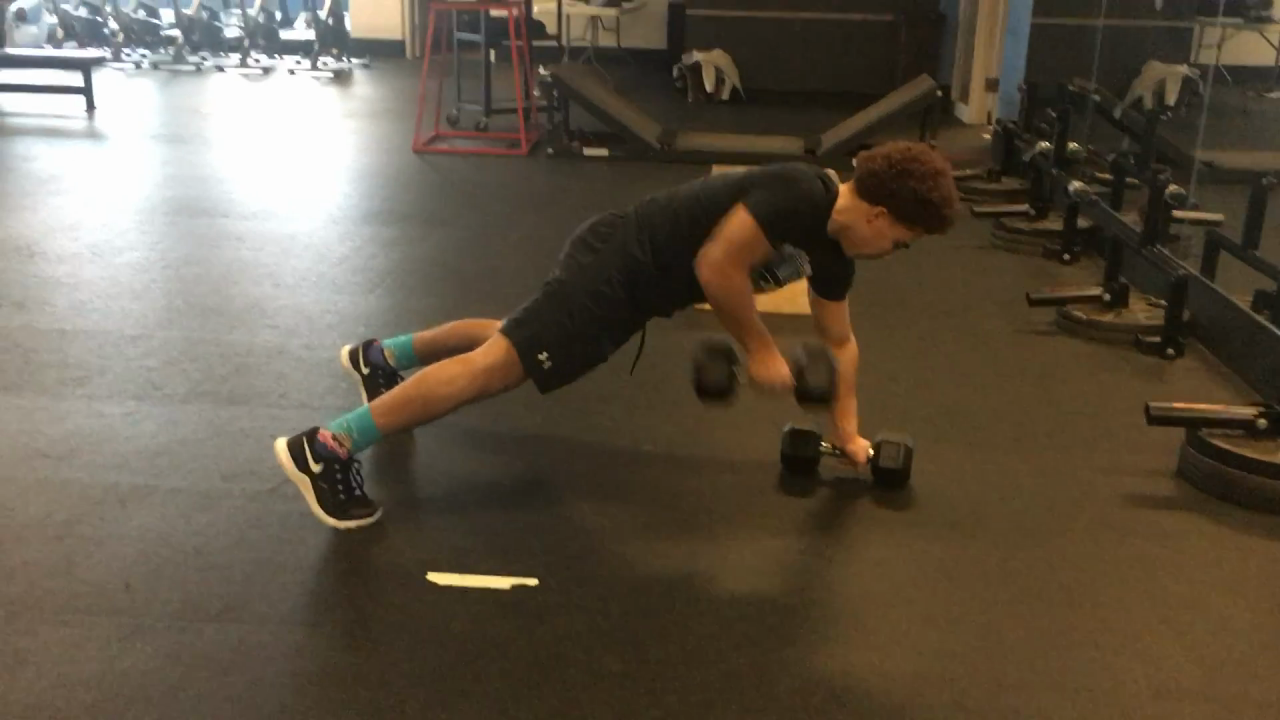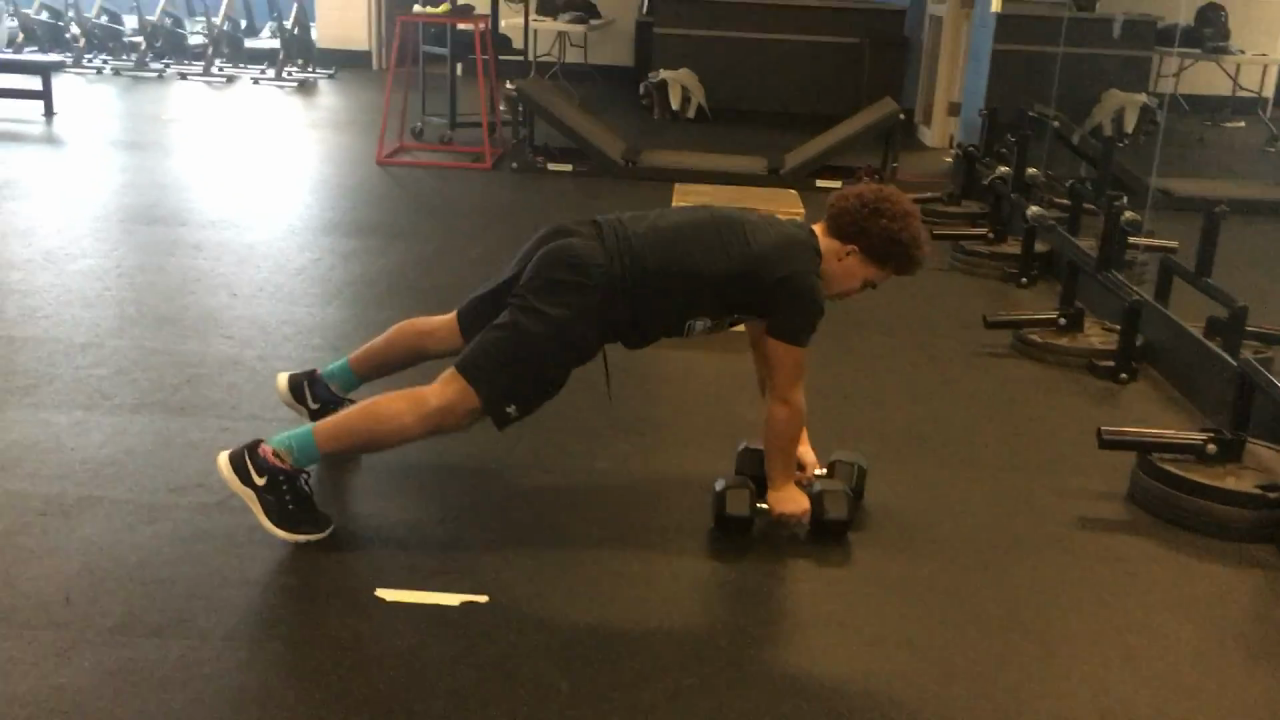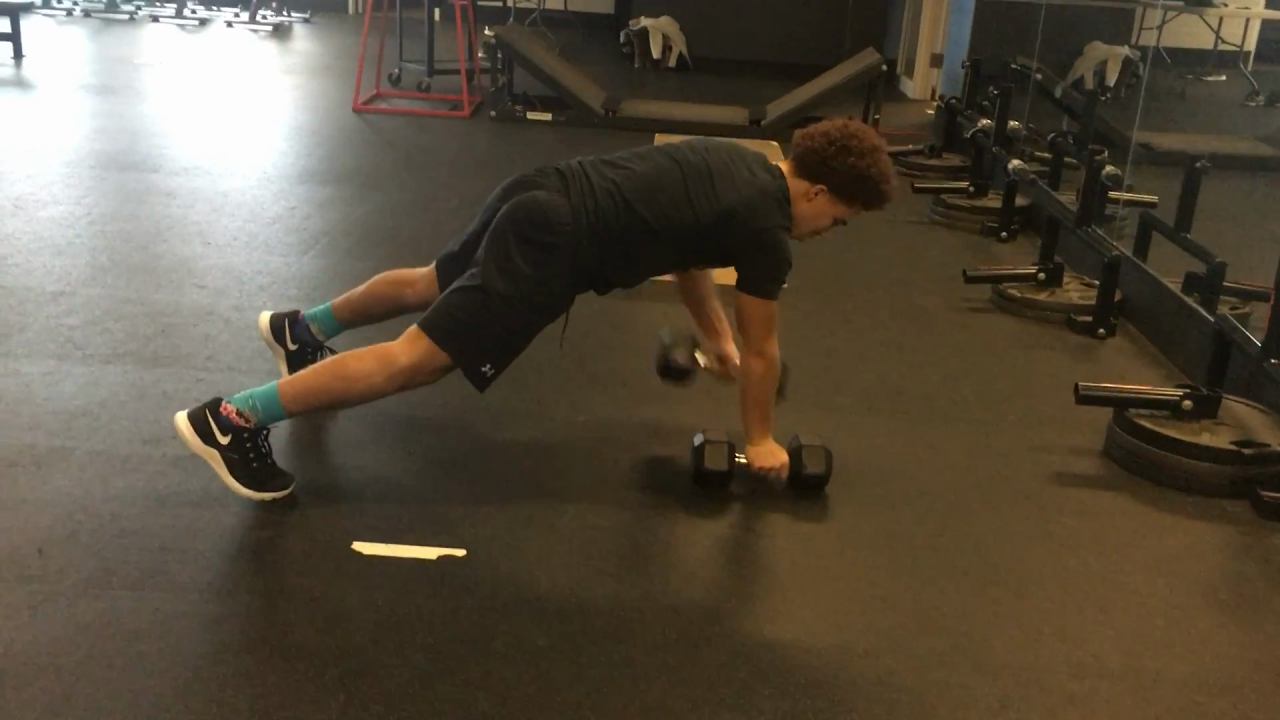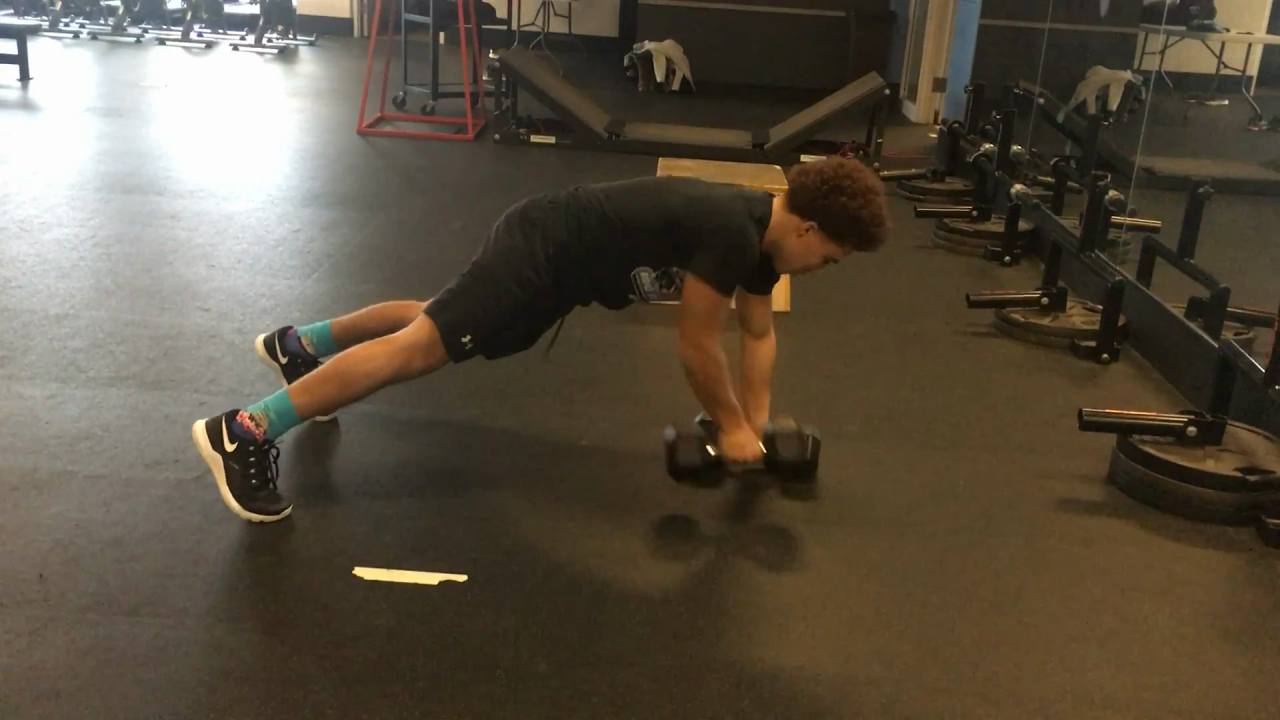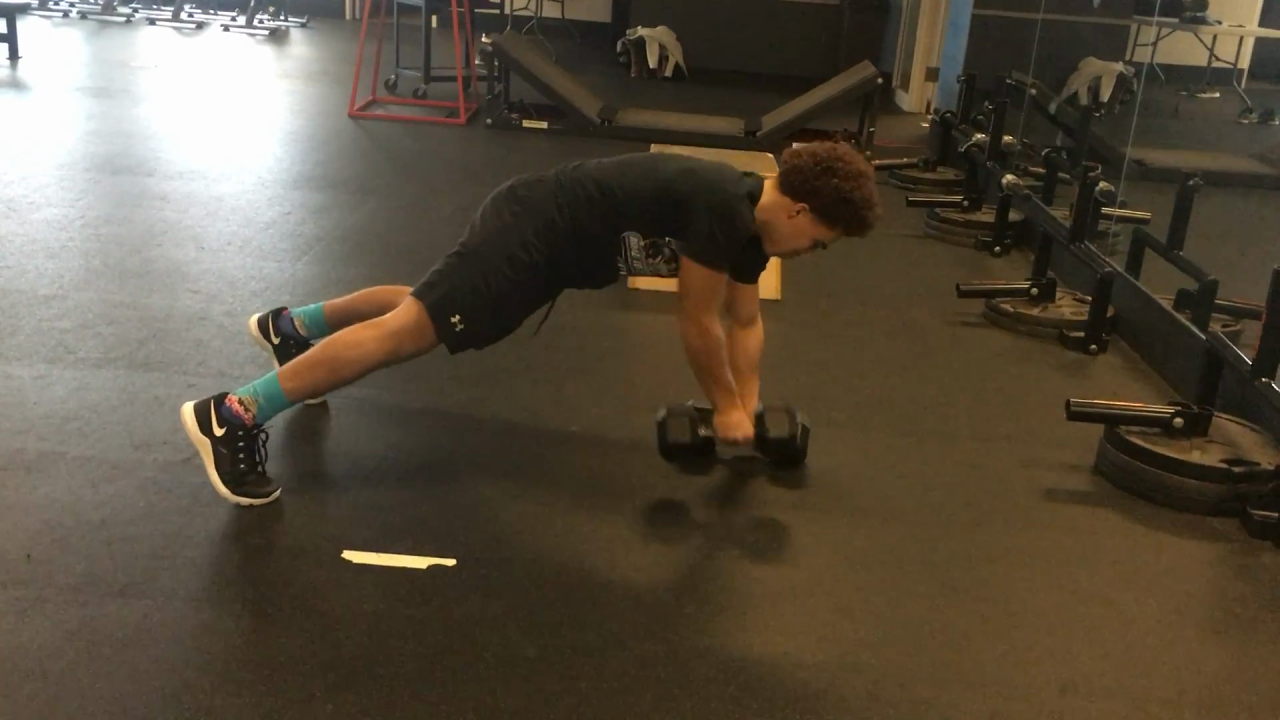
dt=1s
person 1, frame 1
left shoulder: (830, 247)
right shoulder: (798, 194)
left elbow: (837, 339)
right elbow: (715, 268)
left wrist: (848, 433)
right wrist: (760, 351)
left hip: (641, 283)
right hip: (619, 261)
left knee: (513, 333)
right knee: (498, 364)
left ankle: (381, 355)
right ankle: (325, 448)
person 1, frame 2
left shoulder: (784, 241)
right shoulder: (800, 281)
left elbow: (765, 350)
right elbow: (786, 395)
left wrist: (794, 441)
right wrist: (780, 484)
left hip: (574, 248)
right hip: (583, 295)
left knee: (450, 333)
right knee: (448, 402)
left ankle: (319, 385)
right ankle: (271, 461)
person 1, frame 3
left shoulder: (739, 161)
right shoulder: (766, 229)
right elbow: (763, 350)
left wrist: (715, 341)
right wrist: (759, 440)
left hip: (537, 193)
right hip: (551, 245)
left knee: (429, 286)
right knee: (419, 356)
left ankle: (299, 328)
right ankle: (232, 421)
person 1, frame 4
left shoulder: (762, 235)
right shoulder: (733, 232)
left elbow: (759, 334)
right elbow: (697, 347)
left wrist: (757, 423)
right wrist: (731, 429)
left hip: (557, 256)
right hip: (543, 246)
left knee: (433, 314)
right knee: (420, 345)
left ankle: (297, 345)
right ankle: (242, 432)
person 1, frame 5
left shoulder: (750, 228)
right shoulder: (723, 206)
left elbow: (745, 321)
right elbow: (695, 323)
left wrist: (747, 408)
right wrist: (727, 407)
left hip: (552, 243)
right hip: (535, 226)
left knee: (423, 301)
right knee: (411, 327)
left ankle: (291, 326)
right ankle: (231, 415)
